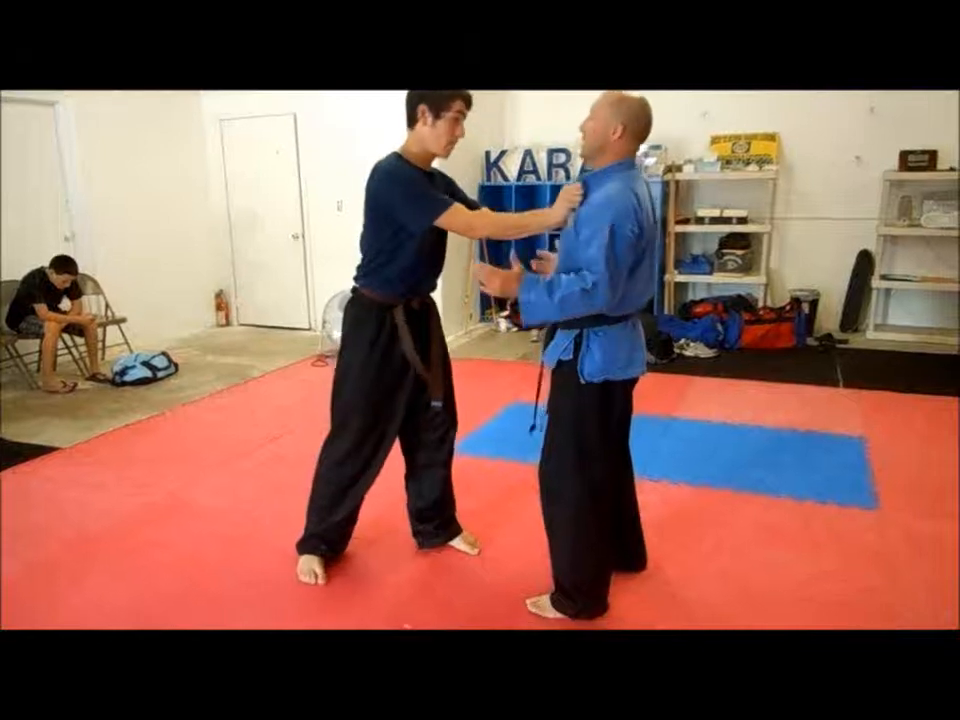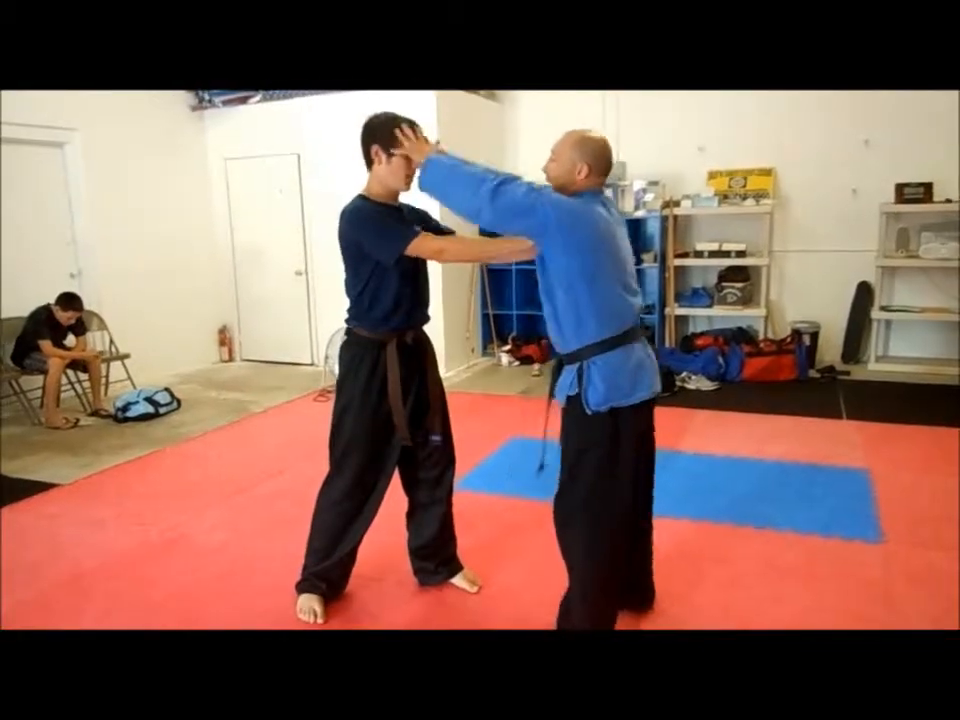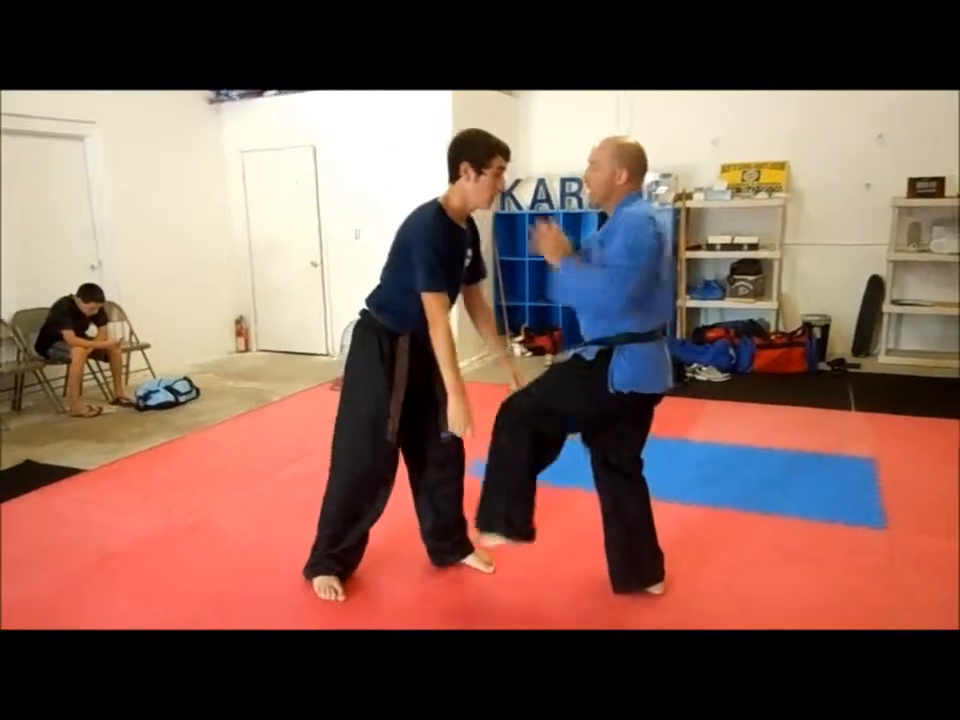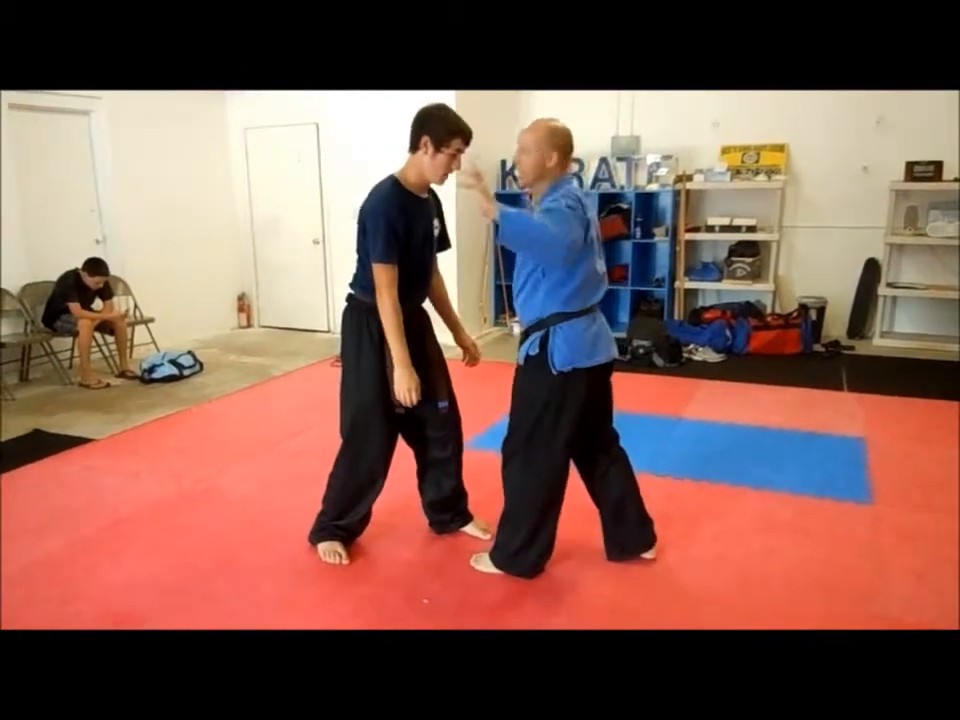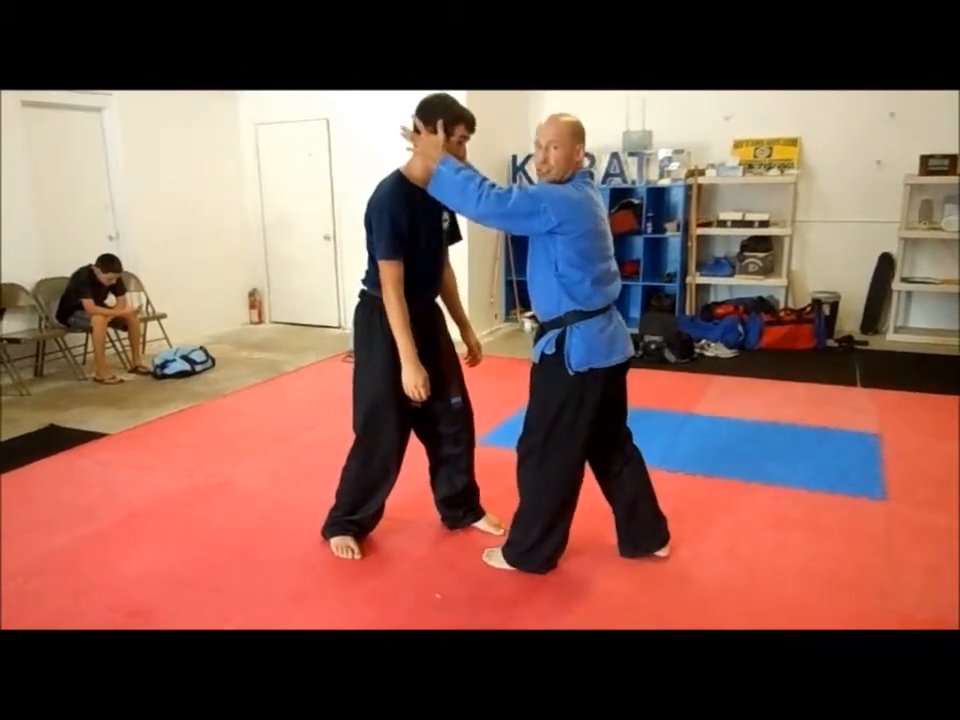
dt=1s
person 1, frame 1
left shoulder: (614, 198)
right shoulder: (622, 187)
left elbow: (598, 288)
left wrist: (526, 289)
right wrist: (564, 266)
left hip: (591, 348)
right hip: (612, 343)
left knee: (570, 472)
right knee: (606, 458)
left ankle: (579, 595)
right ankle: (623, 551)
person 1, frame 2
left shoulder: (567, 215)
right shoulder: (601, 213)
left elbow: (492, 195)
right elbow: (512, 202)
left wrist: (429, 158)
left hip: (599, 379)
right hip: (629, 370)
left knee: (584, 507)
right knee: (624, 493)
left ankle: (587, 618)
right ankle: (631, 589)
person 1, frame 3
left shoulder: (634, 224)
right shoulder: (629, 221)
left elbow: (615, 292)
right elbow: (611, 285)
left wrist: (560, 263)
right wrist: (567, 261)
left hip: (618, 365)
right hip: (637, 363)
left knee: (520, 417)
right knee: (619, 469)
left ankle: (506, 520)
right ankle: (641, 571)
person 1, frame 4
left shoulder: (562, 202)
right shoulder: (561, 200)
left elbow: (553, 243)
right elbow: (544, 248)
left wrist: (499, 211)
right wrist: (522, 218)
left hip: (558, 347)
right hip: (587, 341)
left knee: (531, 455)
right knee: (596, 446)
left ankle: (516, 556)
right ankle: (634, 538)
person 1, frame 5
left shoulder: (560, 202)
right shoulder: (577, 195)
left elbow: (488, 204)
right elbow: (507, 203)
left wrist: (439, 161)
right wrist: (449, 163)
left hip: (573, 346)
right hip: (600, 340)
left knee: (546, 454)
right knee: (609, 444)
left ankle: (528, 552)
right ankle: (646, 535)
person 2, frame 1
left shoulder: (438, 182)
right shoulder: (392, 176)
left elbow: (487, 221)
right elbow: (470, 226)
left wrist: (548, 218)
right wrist: (551, 216)
left hip: (418, 315)
right hip: (376, 321)
left knee: (433, 425)
right knee: (356, 434)
left ankle: (435, 524)
right ankle: (318, 542)
person 2, frame 2
left shoulder: (412, 216)
right shoulder: (360, 217)
left elbow: (458, 245)
right elbow: (442, 250)
left wrist: (523, 245)
right wrist: (524, 246)
left hip: (413, 352)
right hip: (370, 358)
left knee: (432, 462)
right knee: (354, 473)
left ankle: (436, 562)
right ankle: (317, 581)
person 2, frame 3
left shoulder: (467, 229)
right shoulder: (427, 227)
left elbow: (474, 299)
right elbow: (438, 318)
left wrist: (505, 359)
right wrist: (456, 395)
left hip: (420, 348)
right hip: (380, 346)
left knee: (441, 451)
right knee: (365, 459)
left ankle: (449, 544)
right ankle: (327, 562)
person 2, frame 4
left shoulder: (430, 202)
right shoulder: (385, 203)
right elbow: (385, 292)
left wrist: (459, 333)
right wrist: (402, 366)
left hip: (413, 320)
right hip: (372, 326)
left knee: (441, 423)
right knee: (369, 436)
left ankle: (449, 513)
right ankle: (332, 529)
person 2, frame 5
left shoulder: (441, 194)
right shoulder: (390, 198)
right elbow: (391, 288)
left wrist: (465, 329)
right wrist: (408, 361)
left hip: (427, 316)
right hip: (384, 322)
left knee: (453, 419)
right knee: (383, 432)
left ankle: (461, 508)
right ankle: (344, 523)
